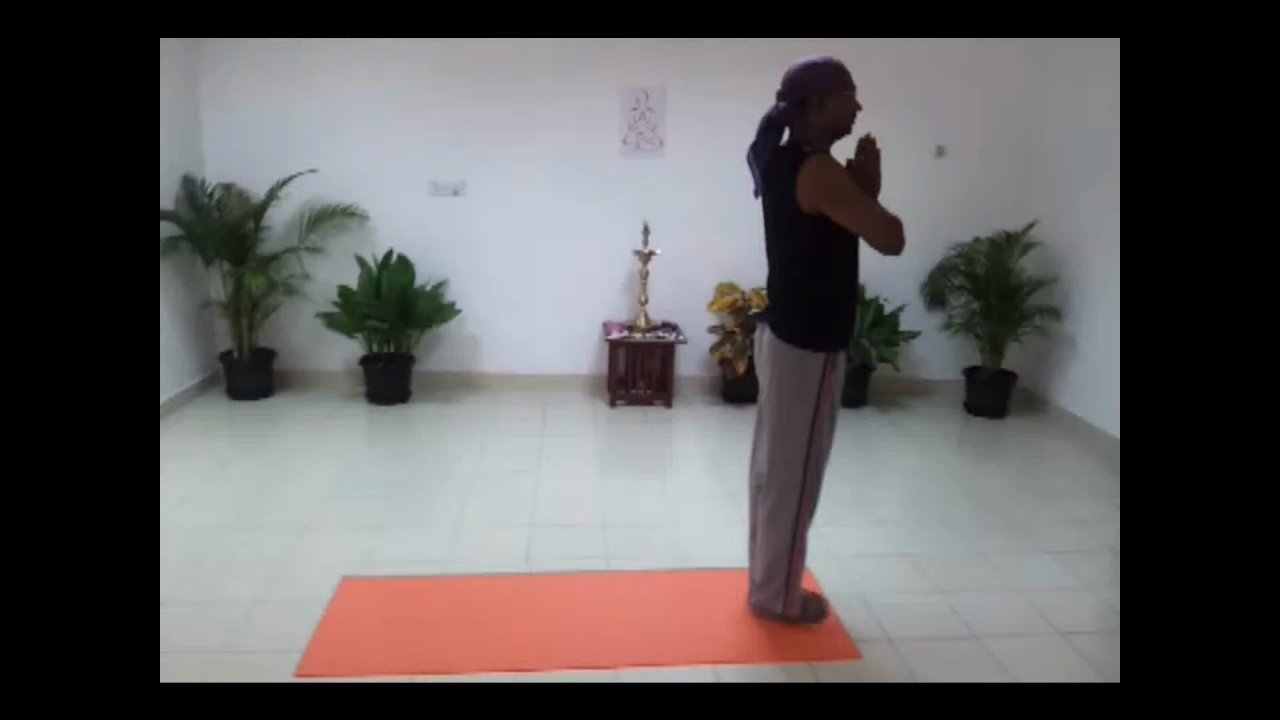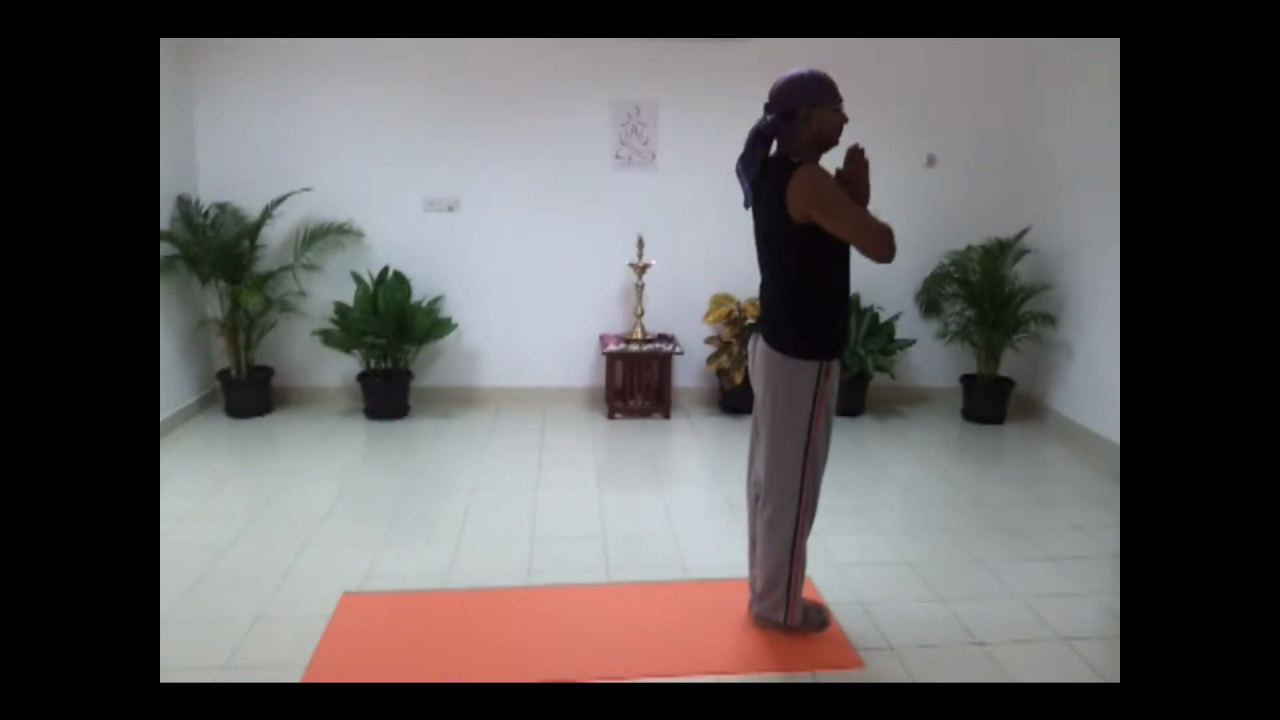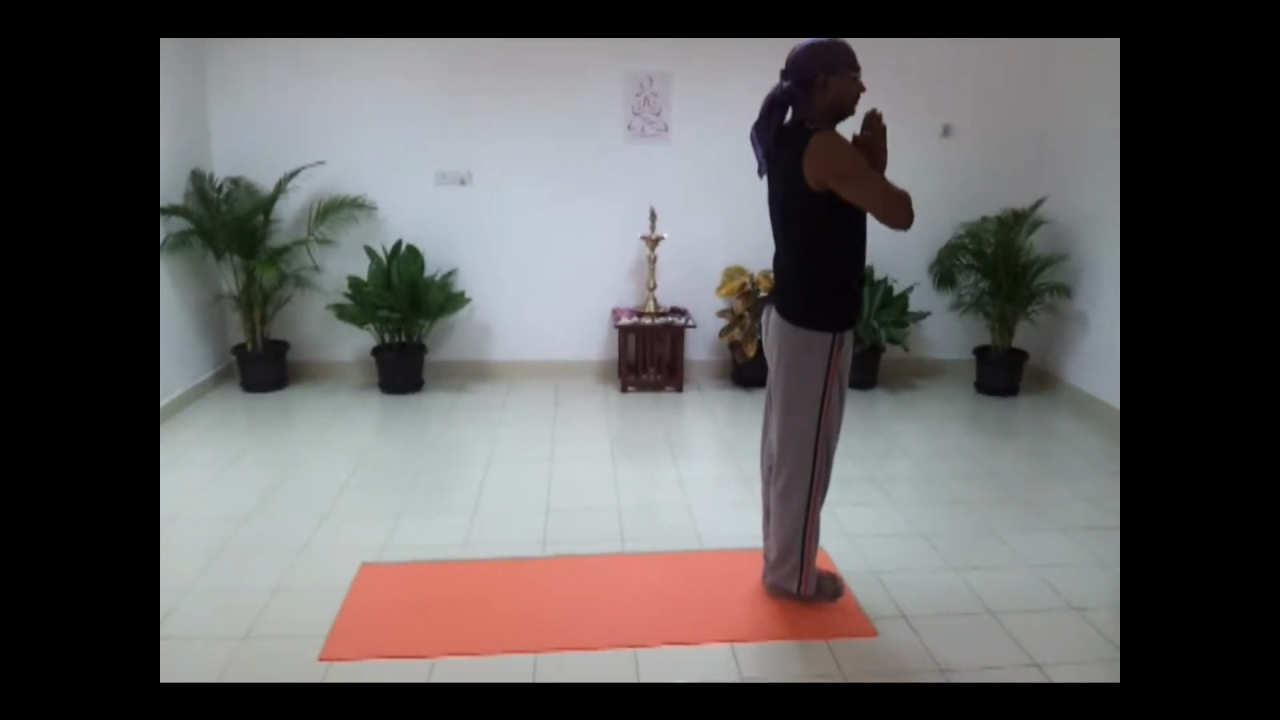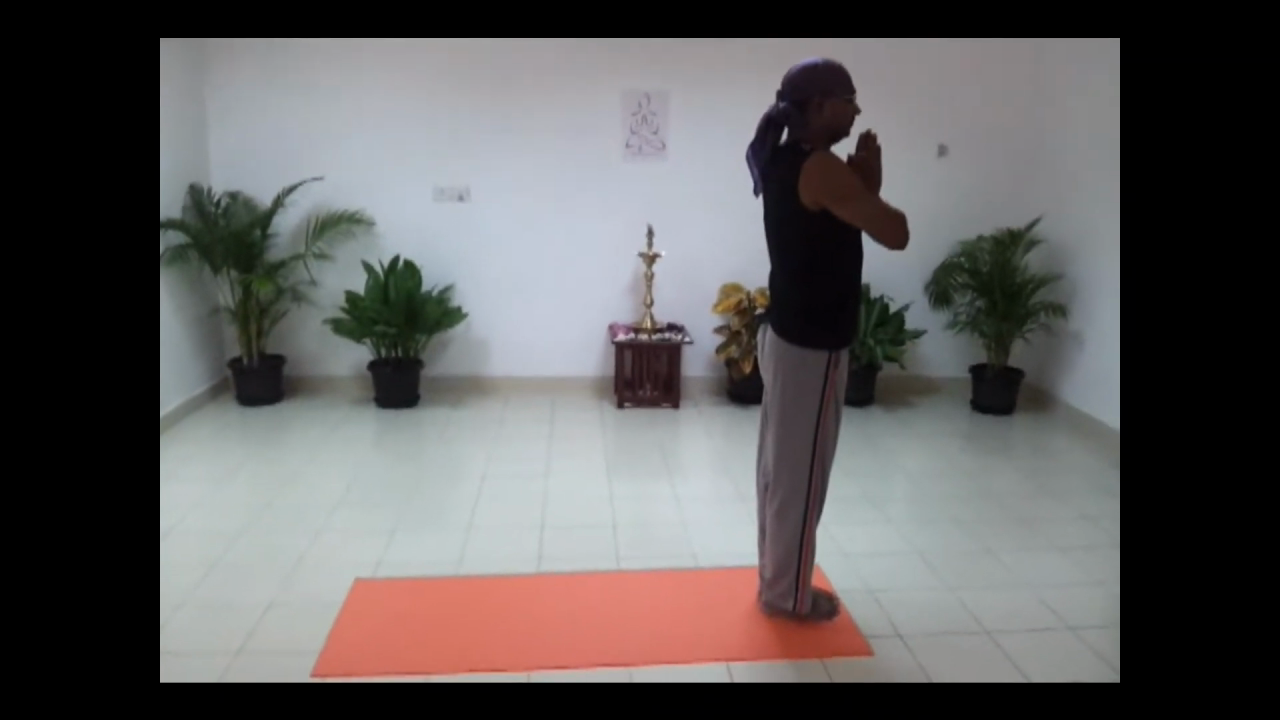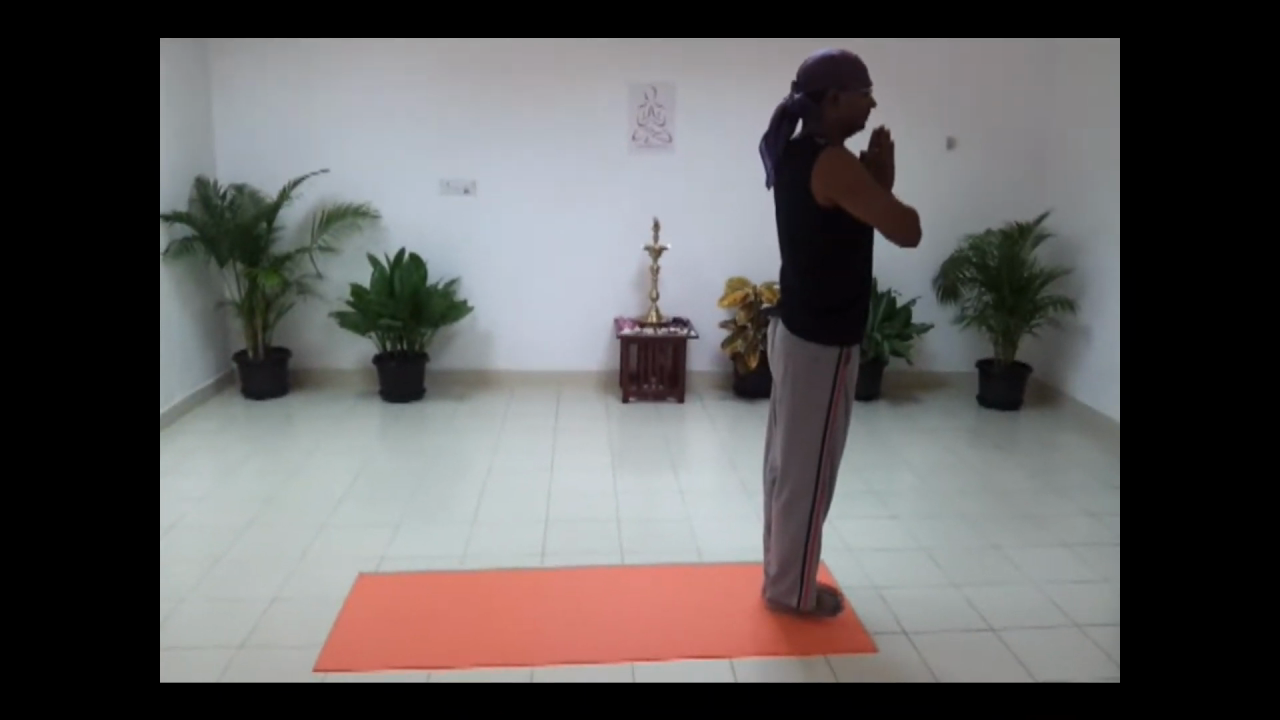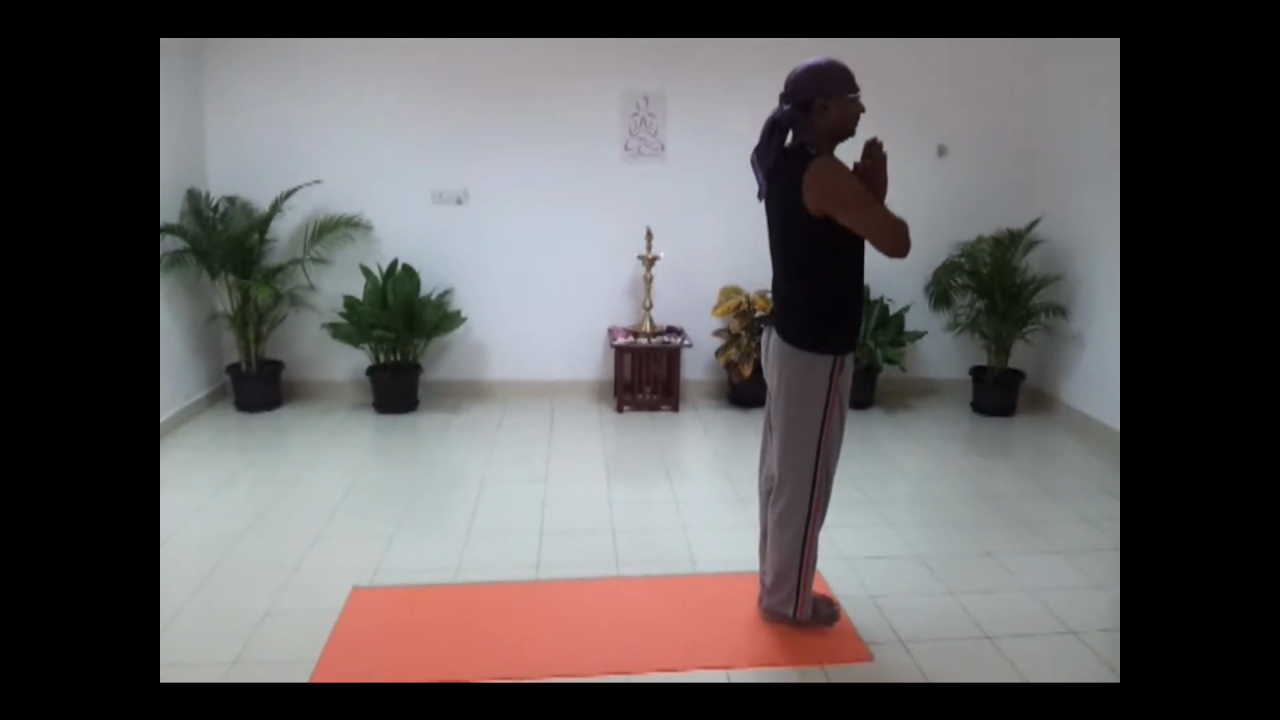
dt=0.7s
person 1, frame 1
left shoulder: (784, 163)
right shoulder: (818, 171)
left elbow: (838, 226)
right elbow: (890, 238)
left wrist: (858, 188)
right wrist: (867, 187)
left hip: (783, 335)
right hip: (809, 347)
left knee: (774, 467)
right knee: (794, 474)
left ankle: (768, 579)
right ankle: (778, 596)
person 1, frame 2
left shoulder: (774, 173)
right shoulder: (808, 182)
left elbow: (828, 234)
right elbow: (882, 246)
left wrist: (849, 198)
right wrist: (858, 198)
left hip: (776, 344)
right hip: (803, 356)
left knee: (772, 477)
right knee: (792, 484)
left ankle: (769, 589)
right ankle: (779, 605)
person 1, frame 3
left shoulder: (789, 142)
right shoulder: (825, 148)
left elbow: (844, 203)
right elbow: (899, 213)
left wrist: (866, 165)
right wrist: (875, 164)
left hip: (790, 315)
right hip: (816, 327)
left knee: (785, 448)
right knee: (804, 454)
left ankle: (782, 560)
right ankle: (792, 575)
person 1, frame 4
left shoulder: (785, 162)
right shoulder: (820, 169)
left elbow: (839, 221)
right elbow: (895, 233)
left wrist: (861, 184)
right wrist: (870, 185)
left hip: (786, 335)
right hip: (812, 345)
left knee: (782, 466)
right knee: (800, 472)
left ankle: (779, 578)
right ankle: (788, 594)
person 1, frame 5
left shoulder: (797, 155)
right shoulder: (833, 164)
left elbow: (851, 217)
right elbow: (907, 230)
left wrist: (874, 181)
right wrist: (883, 180)
left hip: (795, 330)
right hip: (822, 342)
left knee: (788, 463)
right knee: (808, 470)
left ankle: (783, 574)
right ankle: (792, 590)
person 1, frame 6
left shoulder: (788, 165)
right shoulder: (825, 174)
right elbow: (896, 242)
left wrist: (866, 194)
right wrist: (876, 196)
left hip: (789, 340)
right hip: (817, 352)
left knee: (783, 472)
right knee: (803, 480)
left ankle: (778, 585)
right ankle: (788, 600)
